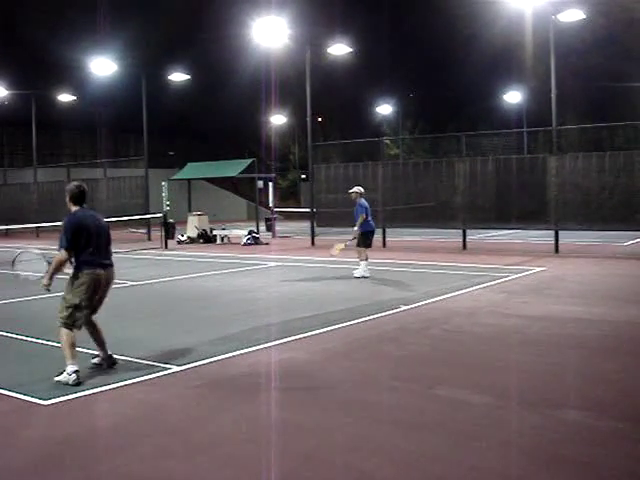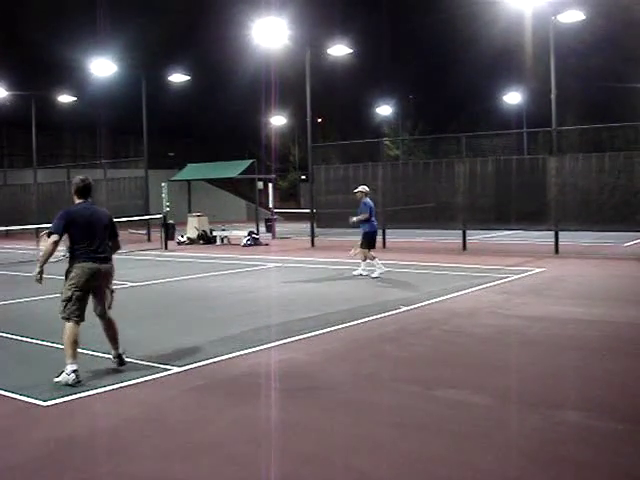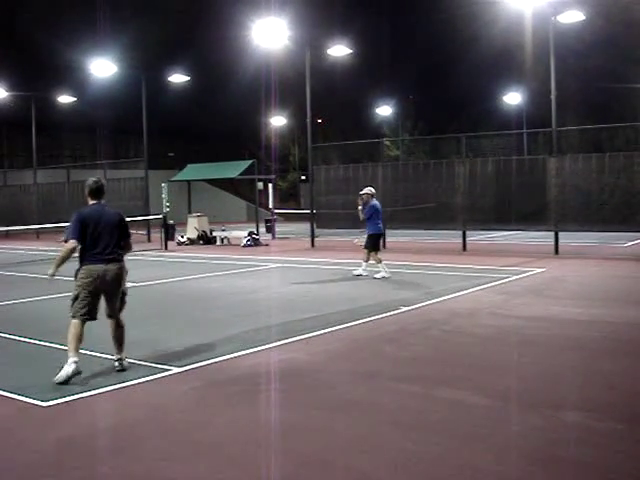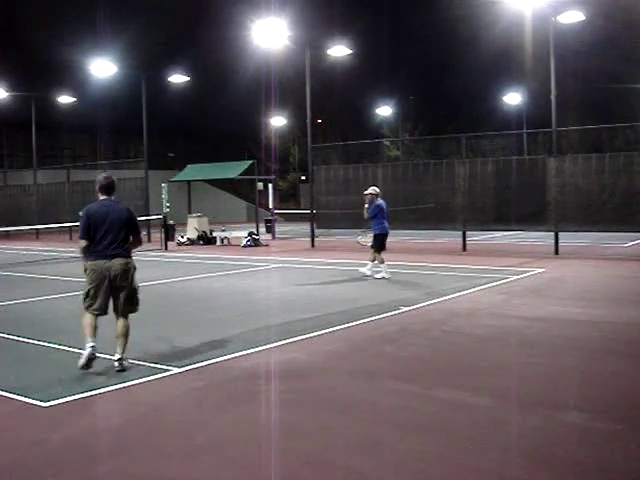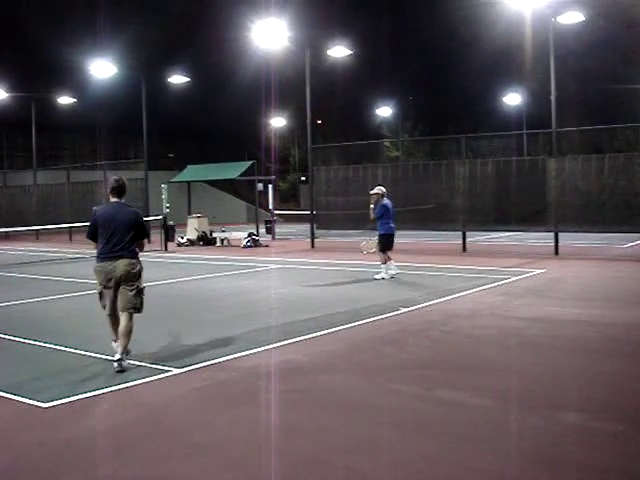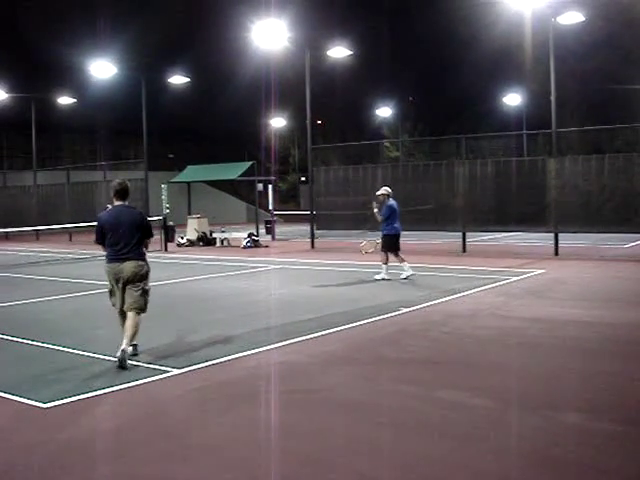
dt=0.2s
person 1, frame 1
left shoulder: (72, 220)
right shoulder: (99, 219)
left elbow: (63, 256)
left wrist: (50, 276)
left hip: (86, 275)
right hip: (106, 273)
left knee: (67, 324)
right knee: (86, 318)
left ankle: (72, 370)
right ankle: (105, 356)
person 1, frame 2
left shoulder: (68, 213)
right shoulder: (104, 214)
left elbow: (53, 241)
right elbow: (116, 245)
left wrist: (40, 266)
left hip: (80, 268)
right hip: (104, 268)
left knee: (71, 320)
right knee: (104, 314)
left ankle: (71, 370)
right ankle: (117, 355)
person 1, frame 3
left shoulder: (80, 215)
right shoulder: (116, 215)
left elbow: (72, 245)
right elbow: (127, 246)
left wrist: (55, 267)
left hip: (89, 269)
right hip: (115, 268)
left knee: (78, 318)
right knee: (115, 316)
left ankle: (72, 362)
right ankle: (119, 359)
person 1, frame 4
left shoulder: (89, 211)
right shoulder: (126, 211)
left elbow: (84, 244)
right elbow: (138, 242)
left wrist: (86, 257)
left hip: (97, 264)
right hip: (122, 263)
left knee: (91, 311)
right knee: (122, 314)
left ankle: (90, 346)
right ankle: (119, 357)
person 1, frame 5
left shoulder: (97, 213)
right shoulder: (134, 214)
left elbow: (95, 243)
right elbow: (141, 246)
left hip: (104, 265)
right hip: (128, 264)
left knee: (112, 311)
right knee: (126, 313)
left ankle: (118, 344)
right ankle: (119, 357)
person 1, frame 6
left shoulder: (103, 217)
right shoulder: (139, 215)
left elbow: (102, 245)
right elbow: (146, 245)
left hip: (114, 266)
right hip: (136, 265)
left knee: (122, 309)
right knee: (134, 310)
left ankle: (130, 345)
right ankle: (125, 346)
